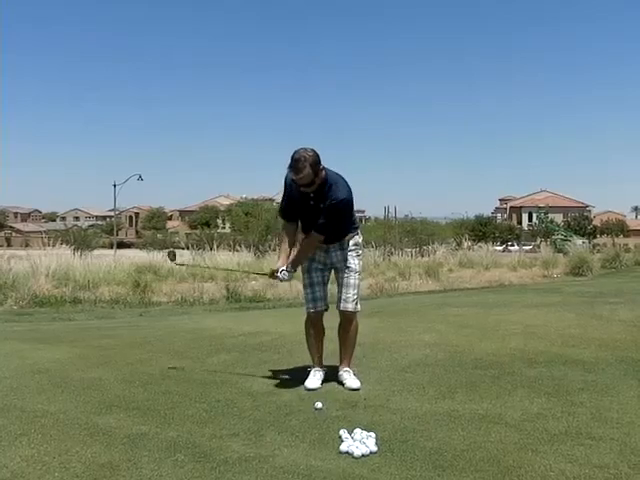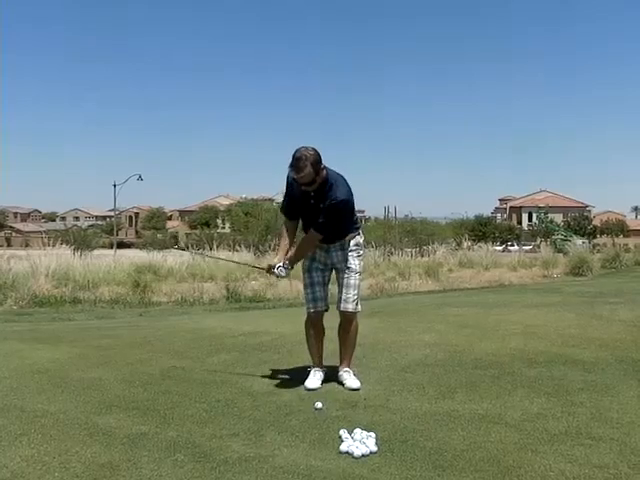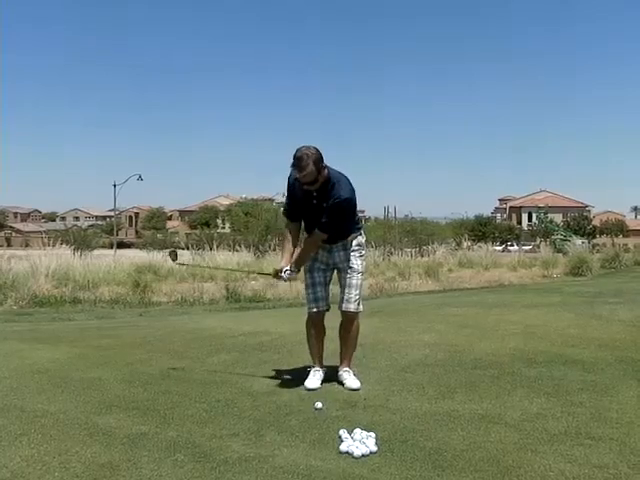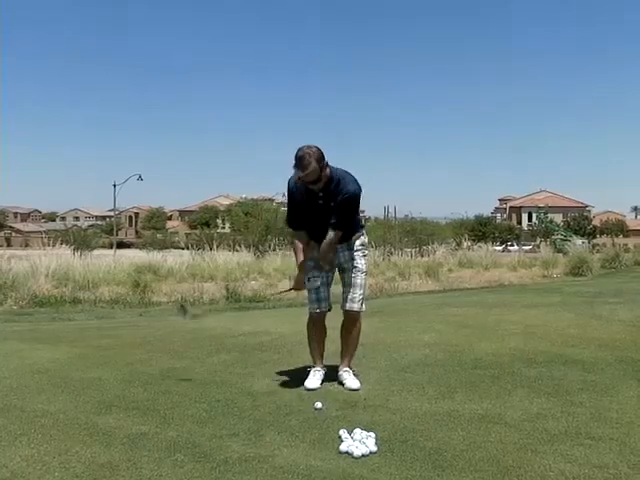
dt=0.1s
person 1, frame 1
left shoulder: (339, 193)
right shoulder: (292, 181)
left elbow: (316, 237)
right elbow: (289, 222)
left wrist: (291, 266)
right wrist: (283, 259)
left hip: (345, 245)
right hip: (311, 249)
left knee: (348, 311)
right knee: (314, 312)
left ankle: (345, 368)
right ankle: (317, 367)
person 1, frame 2
left shoulder: (340, 194)
right shoulder: (294, 181)
left elbow: (313, 236)
right elbow: (290, 219)
left wrist: (289, 263)
right wrist: (281, 255)
left hip: (346, 245)
right hip: (314, 249)
left knee: (348, 311)
right knee: (315, 312)
left ankle: (345, 368)
right ankle: (317, 368)
person 1, frame 3
left shoulder: (343, 193)
right shoulder: (295, 181)
left elbow: (319, 236)
right elbow: (293, 222)
left wrist: (295, 266)
right wrist: (287, 258)
left hip: (348, 245)
right hip: (317, 249)
left knee: (350, 311)
right knee: (316, 312)
left ankle: (345, 368)
right ankle: (317, 367)
person 1, frame 4
left shoulder: (347, 187)
right shoulder: (295, 187)
left elbow: (335, 235)
right elbow: (298, 231)
left wrist: (305, 271)
right wrist: (301, 266)
left hip: (351, 245)
right hip: (317, 249)
left knee: (353, 311)
right knee: (317, 311)
left ankle: (345, 367)
right ankle: (317, 367)
